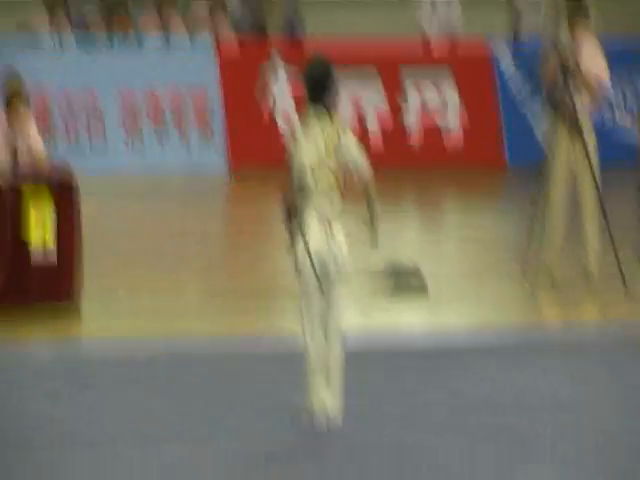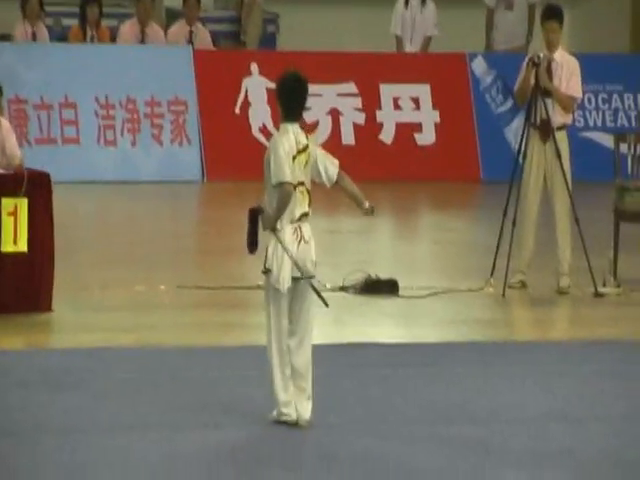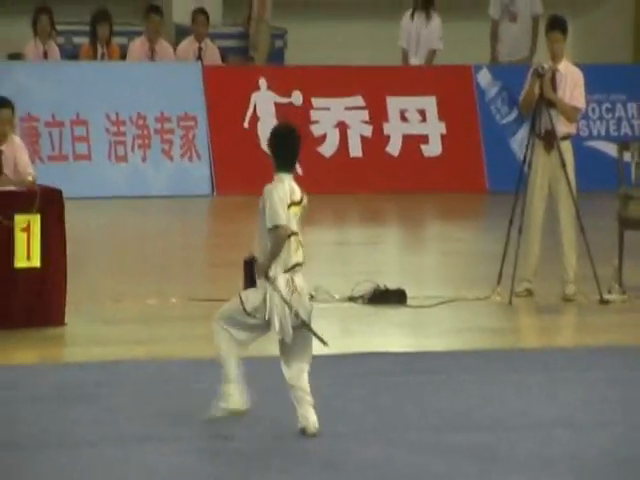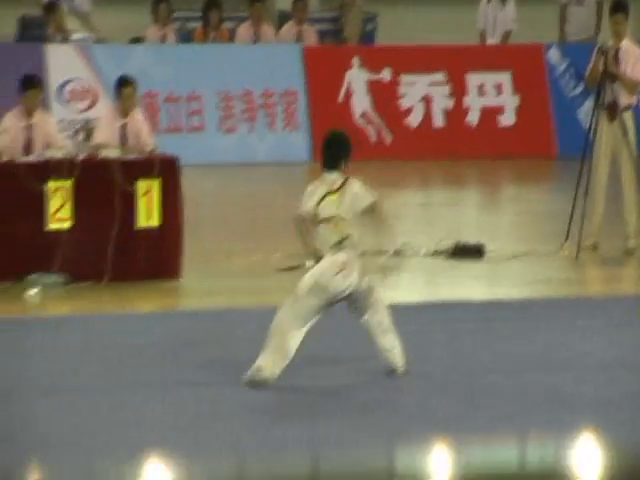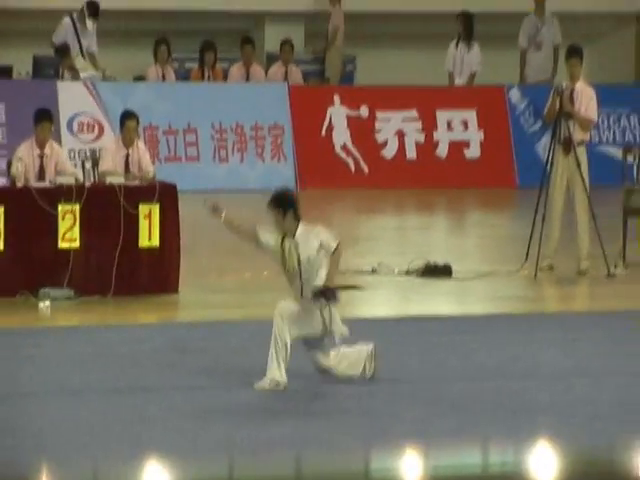
dt=0.4s
person 1, frame 1
left shoulder: (305, 134)
right shoulder: (340, 134)
left elbow: (301, 181)
right elbow: (365, 175)
left wrist: (294, 214)
left hip: (310, 234)
right hip: (332, 234)
left knee: (314, 328)
right knee: (330, 327)
left ankle: (320, 405)
right ankle: (331, 405)
person 1, frame 2
left shoulder: (278, 142)
right shoulder: (307, 143)
left elbow: (286, 187)
right elbow: (337, 174)
left wrist: (272, 218)
right wrist: (362, 202)
left hip: (283, 244)
right hip: (304, 241)
left knee: (279, 333)
right knee: (300, 334)
left ankle: (288, 406)
right ankle: (302, 407)
person 1, frame 3
left shoulder: (274, 191)
right shoulder: (298, 191)
left elbow: (283, 232)
left wrist: (265, 267)
left hip: (273, 289)
right hip: (298, 289)
left knee: (224, 324)
right knee: (295, 359)
left ankle: (234, 397)
right ankle: (308, 419)
person 1, frame 4
left shoulder: (314, 188)
right shoulder: (353, 186)
left elbow: (303, 219)
right elbow: (372, 207)
left wrist: (314, 247)
right wrist: (384, 233)
left hip: (326, 270)
right hip: (350, 268)
left knee: (290, 319)
right knee: (375, 310)
person 1, frame 5
left shoulder: (315, 233)
right shoulder: (276, 237)
left elbow: (336, 248)
left wrist: (329, 279)
left hip: (319, 308)
right hip: (305, 310)
right knee: (325, 362)
left ankle: (276, 376)
right ankle: (366, 356)
person 2, frame 1
left shoulder: (593, 51)
right shoulder: (557, 50)
left elbow: (597, 89)
right elbow: (546, 85)
left wrist: (577, 68)
right wrist: (554, 63)
left hip: (584, 125)
right hip: (561, 124)
left knee: (589, 191)
right knee: (556, 189)
left ankle: (592, 260)
right ankle: (549, 255)
person 2, frame 2
left shoulder: (570, 64)
right shoulder: (532, 60)
left elbow: (570, 105)
right elbow: (520, 99)
left wrist: (549, 84)
right wrist: (528, 75)
left hip: (558, 136)
right hip: (535, 135)
left knee: (562, 204)
right knee: (528, 202)
left ankle: (564, 273)
right ankle: (521, 269)
person 2, frame 3
left shoulder: (574, 74)
right shoulder: (537, 71)
left elbow: (573, 114)
right elbow: (525, 110)
left wrist: (552, 95)
right wrist: (533, 86)
left hip: (562, 145)
right hip: (540, 145)
left knee: (567, 212)
right knee: (534, 211)
left ankle: (570, 280)
right ankle: (527, 277)
person 2, frame 4
right shoulder: (602, 49)
right elbow: (590, 82)
left wrist: (616, 70)
right wrist: (598, 62)
right hip: (604, 115)
right knee: (599, 174)
right ankle: (593, 233)
person 2, frame 5
left shoulder: (588, 92)
right shoulder: (559, 90)
left elbow: (588, 125)
right elbow: (548, 120)
left wrist: (571, 109)
right wrist: (555, 102)
left hip: (578, 150)
right hip: (560, 150)
left knee: (581, 203)
right knee: (555, 202)
left ankle: (583, 258)
right ankle: (549, 255)
